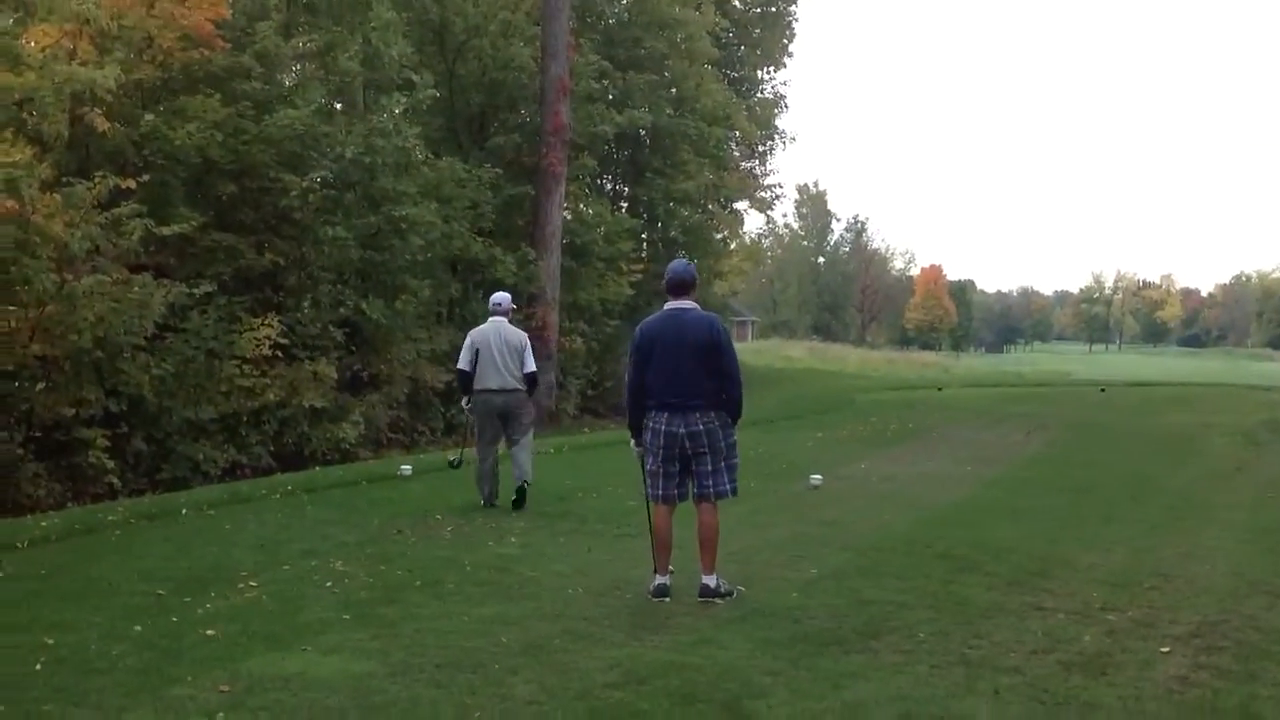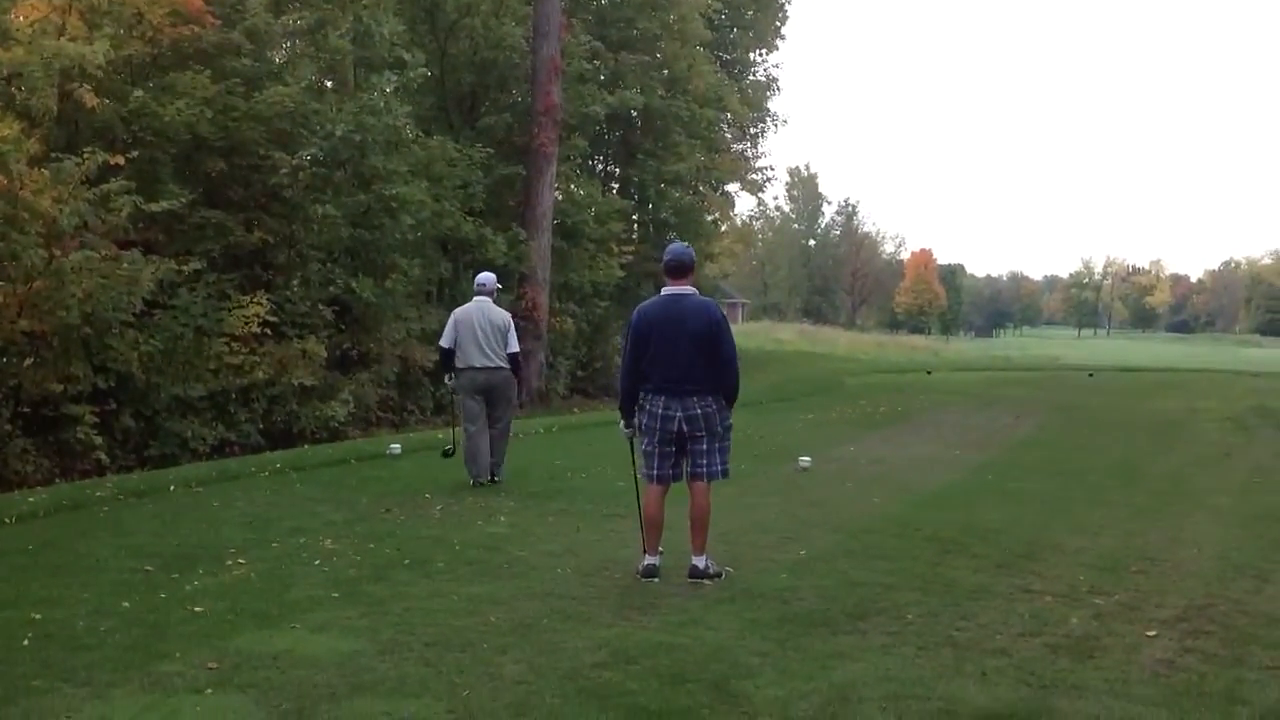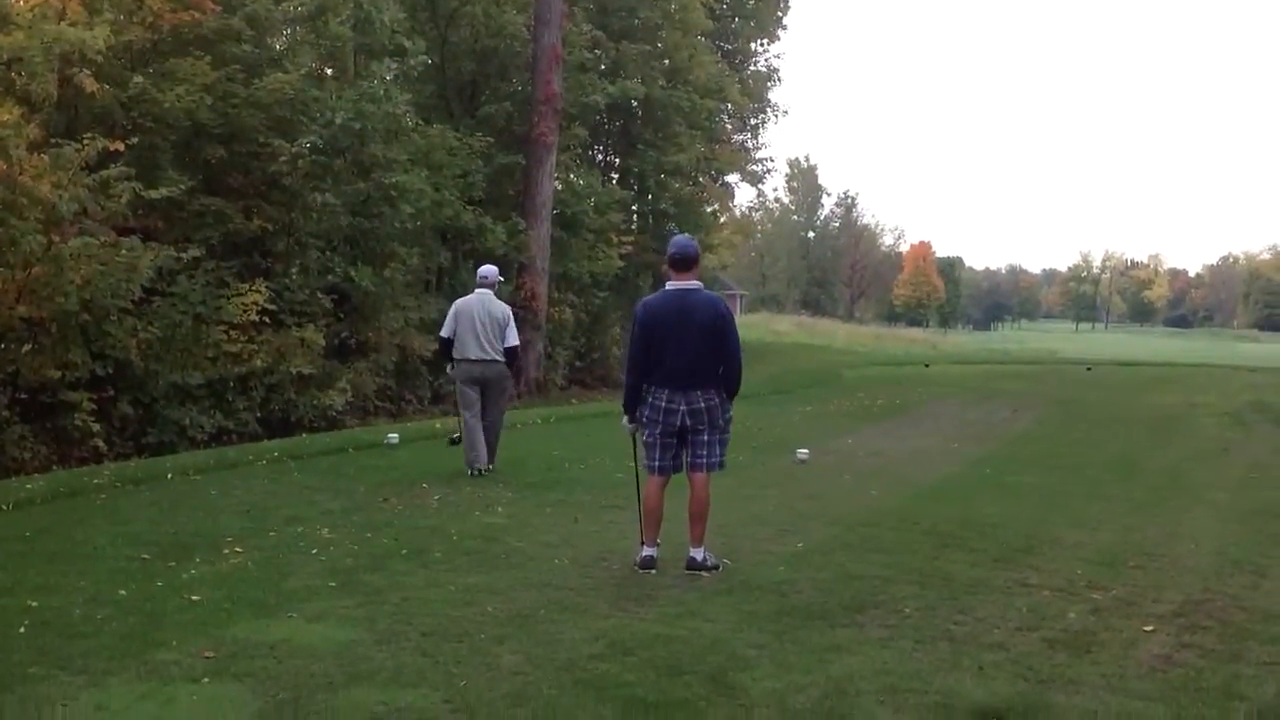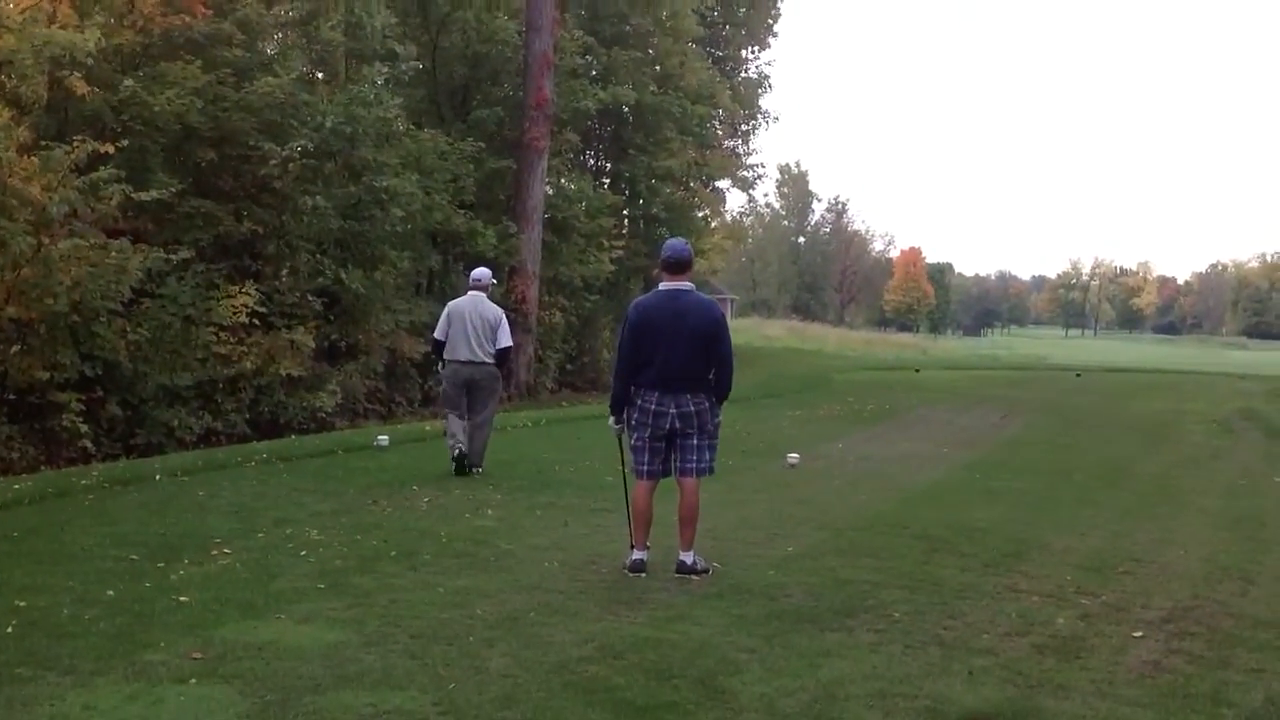
dt=0.3s
person 1, frame 1
left shoulder: (647, 329)
right shoulder: (711, 324)
left elbow: (635, 384)
right elbow: (731, 378)
left wrist: (636, 431)
right wrist: (731, 419)
left hip: (661, 423)
right hip: (706, 421)
left knee: (662, 504)
right knee: (707, 503)
left ankle: (661, 580)
right ankle: (709, 581)
person 1, frame 2
left shoulder: (644, 313)
right shoulder: (710, 311)
left elbow: (630, 368)
right elbow: (728, 364)
left wrist: (627, 413)
right wrist: (727, 403)
left hip: (657, 406)
right hip: (702, 405)
left knee: (655, 485)
right knee: (700, 485)
left ankle: (650, 560)
right ankle: (699, 561)
person 1, frame 3
left shoulder: (649, 307)
right shoulder: (716, 305)
left elbow: (636, 363)
right elbow: (732, 359)
left wrist: (631, 408)
right wrist: (727, 397)
left hip: (659, 399)
right hip: (705, 399)
left knee: (656, 476)
right knee: (700, 476)
left ankle: (648, 552)
right ankle: (697, 554)
person 1, frame 4
left shoulder: (641, 307)
right shoulder: (710, 309)
left elbow: (625, 364)
right elbow: (724, 363)
left wrist: (617, 408)
right wrist: (716, 400)
left hip: (648, 402)
right hip: (694, 403)
left knee: (644, 480)
right knee: (689, 481)
left ankle: (638, 555)
right ankle: (687, 558)
person 2, frame 1
left shoulder: (475, 335)
right shoulder: (520, 336)
left elbow: (463, 370)
right elbow: (531, 373)
left wrist: (466, 395)
right wrist: (527, 395)
left hip: (485, 398)
right hip: (515, 397)
left knee: (487, 448)
right knee: (520, 443)
left ankle: (489, 497)
right ankle: (522, 480)
person 2, frame 2
left shoulder: (458, 314)
right shoulder: (504, 316)
left elbow: (446, 348)
right elbow: (513, 353)
left wrist: (449, 372)
right wrist: (515, 376)
left hip: (469, 376)
right hip: (500, 376)
left knee: (474, 426)
right knee: (499, 425)
left ankle: (478, 476)
right ankle: (495, 472)
person 2, frame 3
left shoulder: (459, 305)
right shoulder: (504, 309)
left elbow: (445, 338)
right elbow: (512, 347)
left wrist: (451, 361)
right wrist: (510, 369)
left hip: (466, 368)
right hip: (496, 369)
left knee: (471, 416)
right knee: (491, 417)
left ankle: (476, 464)
right ankle: (487, 462)
person 2, frame 4
left shoulder: (452, 307)
right shoulder: (496, 312)
left elbow: (438, 340)
right elbow: (504, 348)
left wrist: (443, 360)
right wrist: (497, 368)
left hip: (455, 369)
right hip: (485, 371)
left knee: (454, 412)
right knee: (480, 418)
left ankle: (458, 447)
right ankle: (475, 463)
